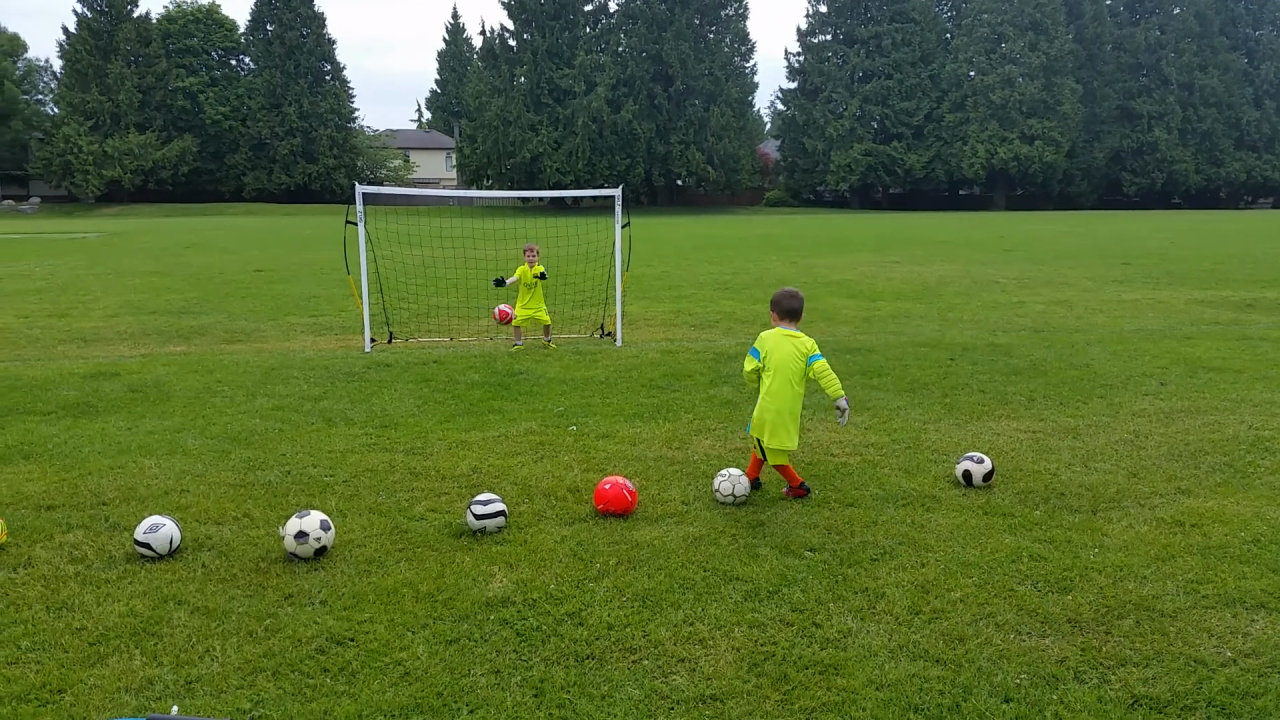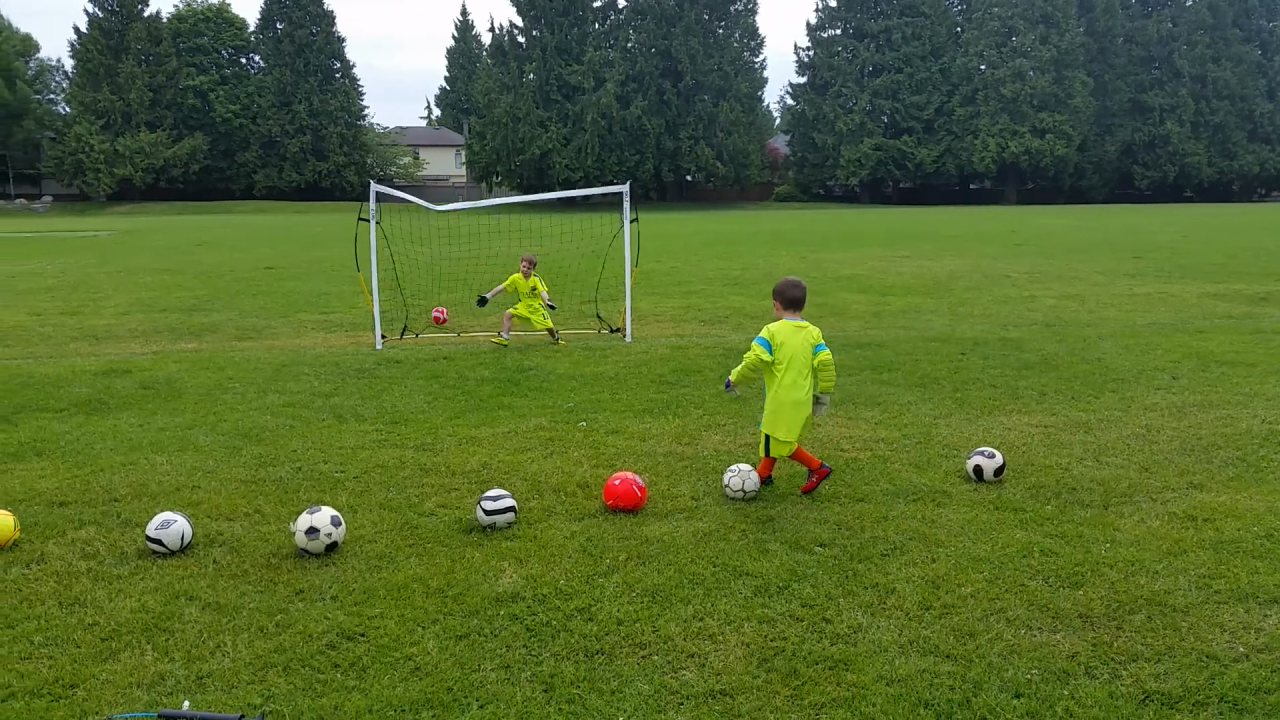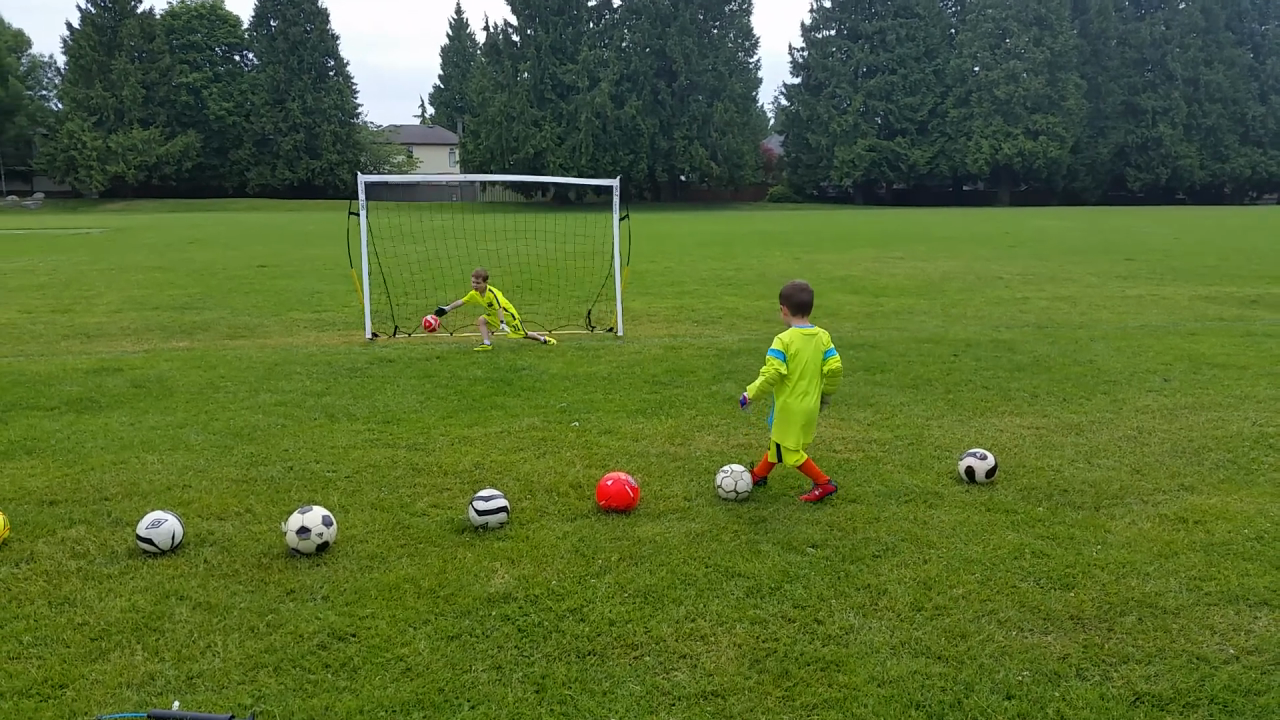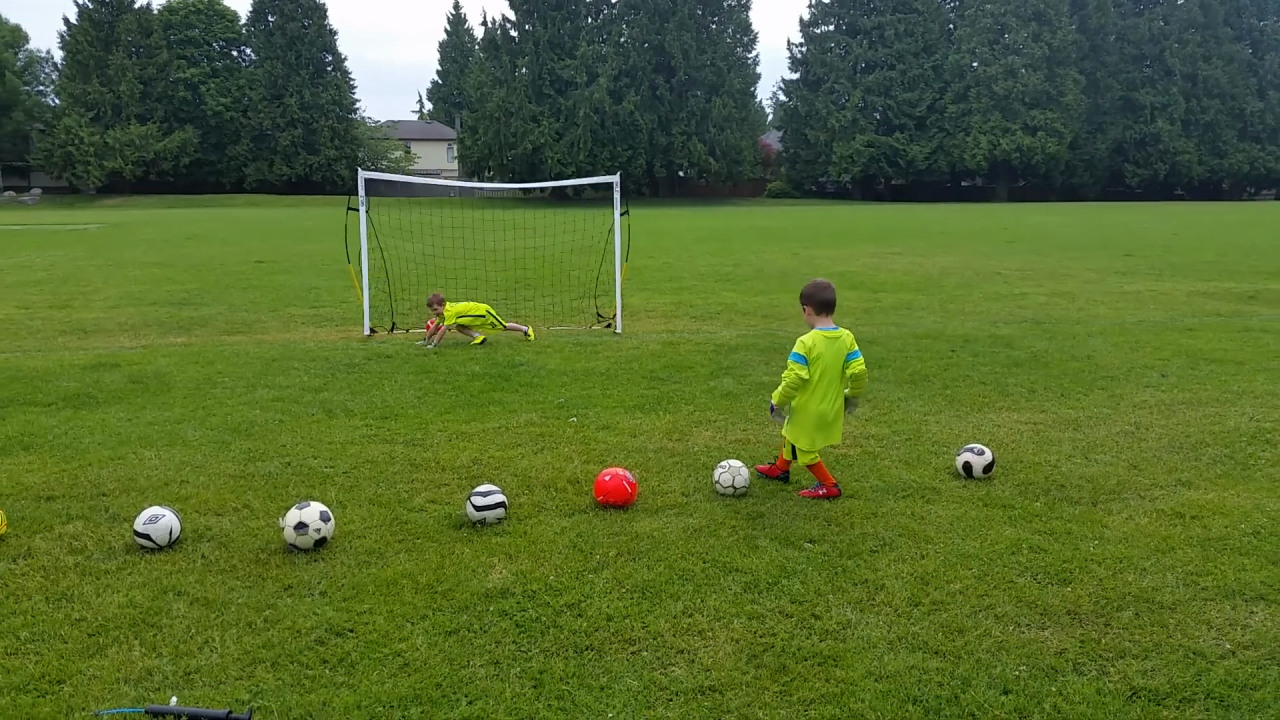
dt=0.2s
person 1, frame 1
left shoulder: (765, 338)
right shoulder: (808, 343)
left elbow: (750, 372)
right elbow: (823, 372)
right wrist: (840, 399)
left hip: (769, 406)
right hip: (791, 408)
left knee: (773, 451)
right knee: (761, 441)
left ankle: (797, 486)
right ankle: (751, 478)
person 1, frame 2
left shoulder: (772, 331)
right shoulder: (813, 332)
left elbow: (754, 361)
right elbow: (826, 363)
left wrist: (734, 378)
right wrist: (823, 393)
left hip: (782, 400)
right hip: (803, 399)
left knee: (781, 442)
right knee: (772, 437)
left ankle: (817, 468)
right ankle: (763, 474)
person 1, frame 3
left shoulder: (784, 340)
right shoulder: (823, 337)
left elbow: (771, 374)
right elbow: (835, 369)
left wrist: (750, 394)
right wrist: (826, 394)
left hip: (791, 409)
right hip: (811, 406)
left knee: (789, 451)
right knee: (780, 443)
left ankle: (823, 483)
right ankle: (759, 474)
person 1, frame 4
left shoulder: (806, 343)
right shoulder: (846, 338)
left elbow: (793, 379)
right elbow: (858, 372)
left wrist: (777, 402)
right wrist: (853, 396)
left hip: (807, 410)
right hip: (830, 408)
left knee: (803, 448)
right knee: (799, 441)
left ankle: (829, 486)
right ankle: (780, 469)
